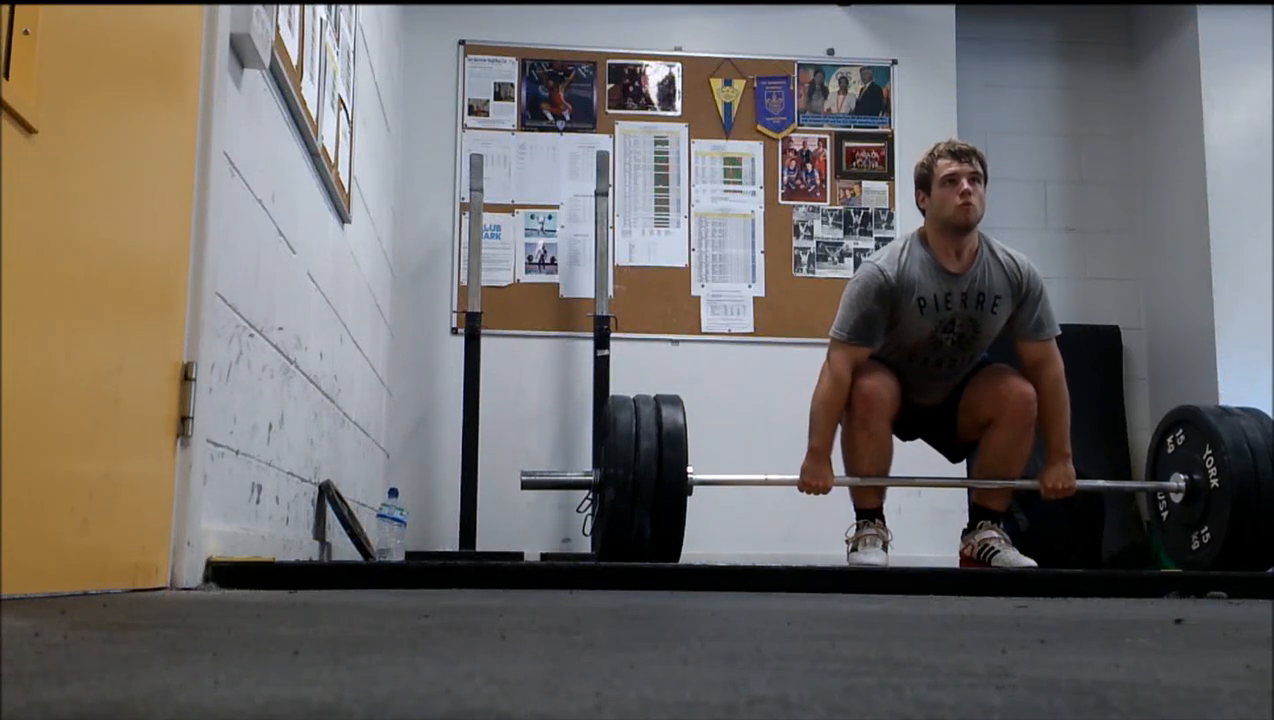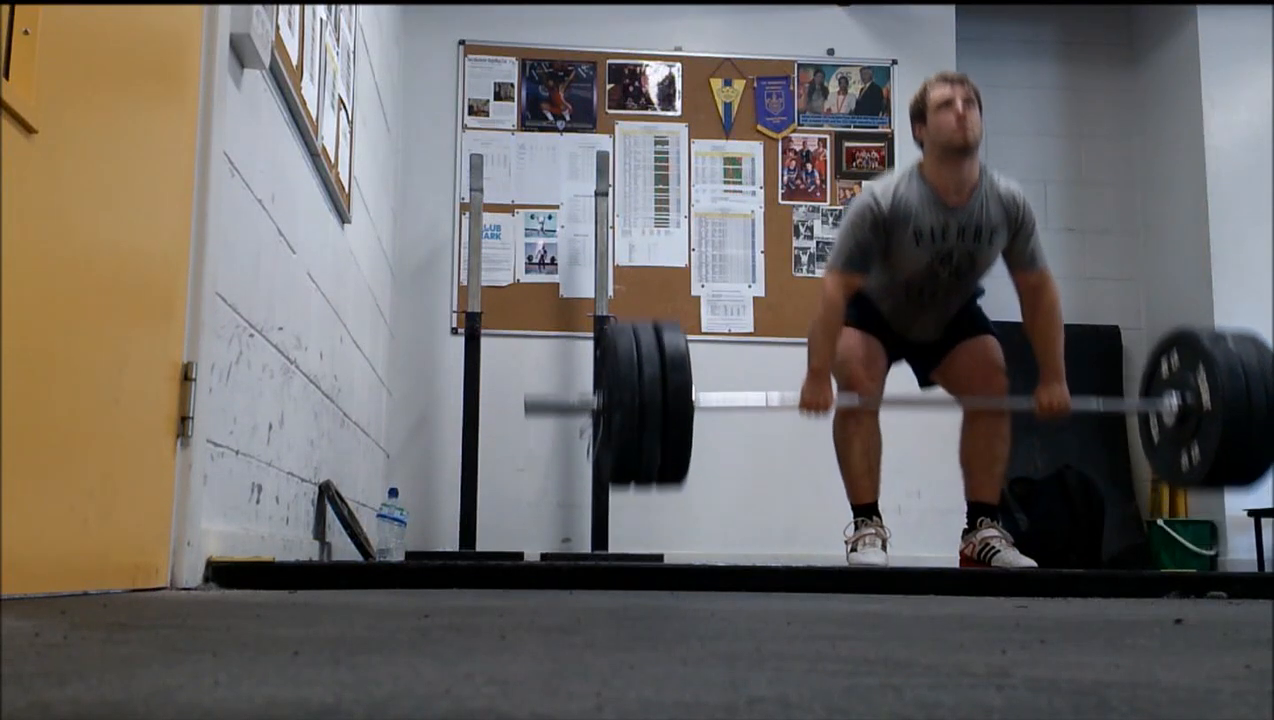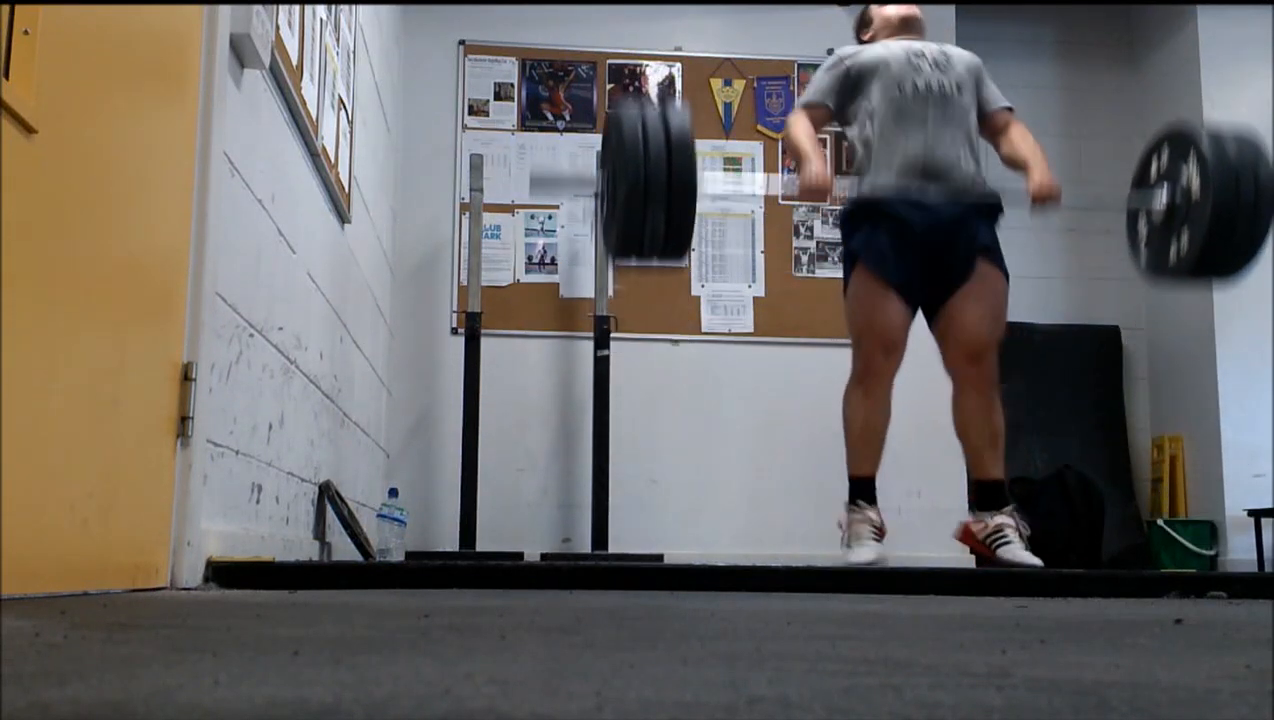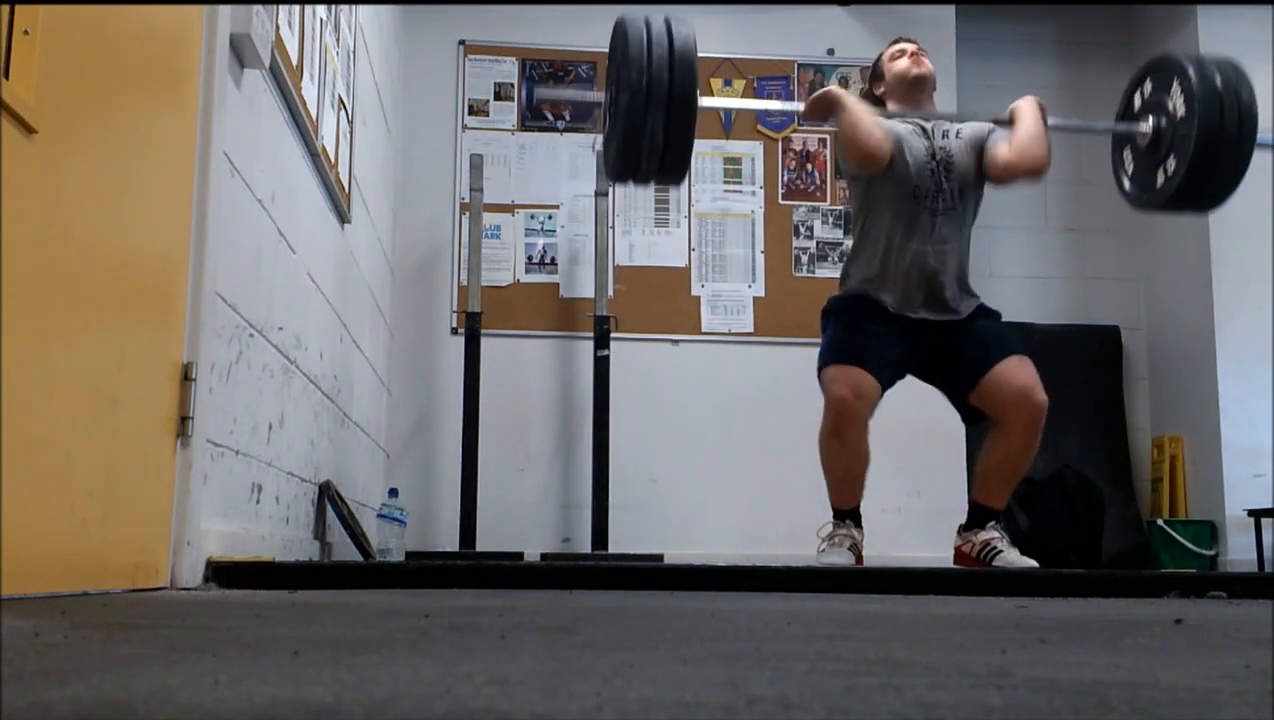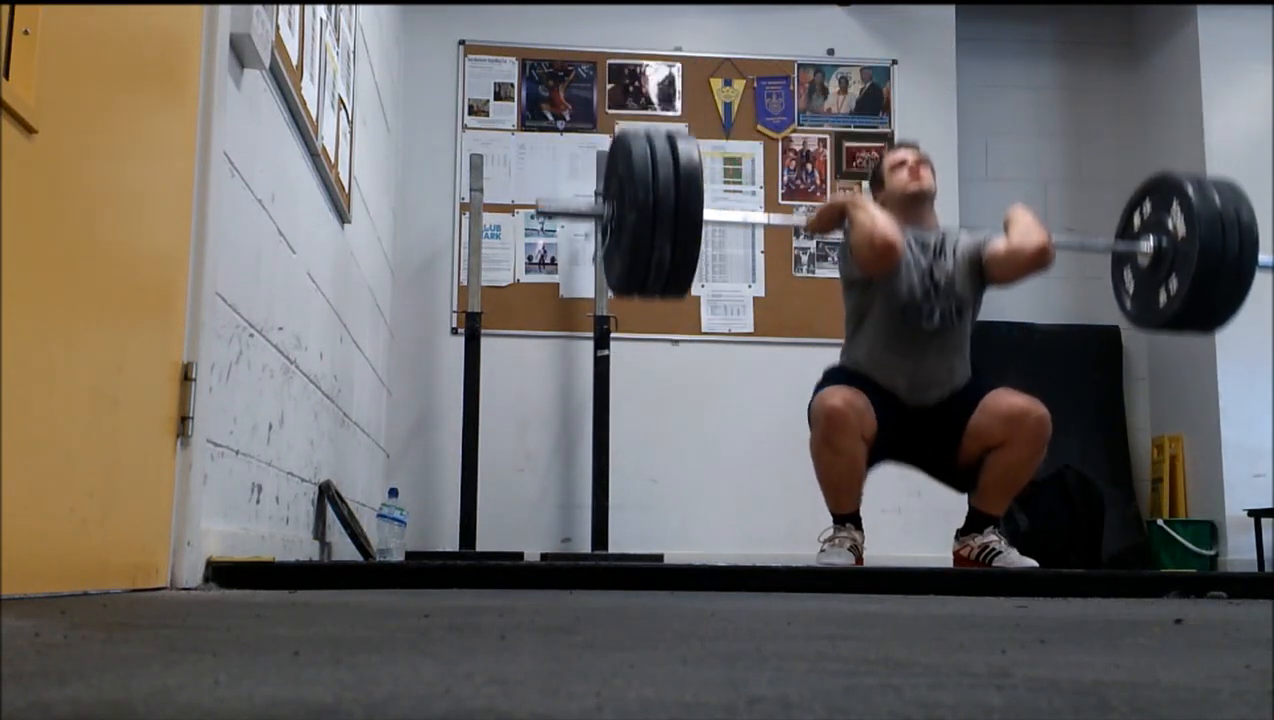
dt=0.4s
person 1, frame 1
left shoulder: (1015, 273)
right shoulder: (886, 272)
left elbow: (1045, 365)
right elbow: (839, 366)
left wrist: (1059, 458)
right wrist: (817, 457)
left hip: (957, 395)
right hip: (889, 390)
left knee: (1019, 396)
right knee: (868, 391)
left ankle: (983, 533)
right ankle: (868, 530)
person 1, frame 2
left shoulder: (1008, 204)
right shoulder: (884, 201)
left elbow: (1038, 292)
right elbow: (836, 289)
left wrist: (1053, 379)
right wrist: (818, 377)
left hip: (949, 315)
right hip: (873, 311)
left knee: (991, 388)
right knee: (858, 384)
left ankle: (983, 532)
right ankle: (867, 529)
person 1, frame 3
left shoulder: (964, 62)
right shoulder: (854, 59)
left elbow: (1005, 128)
right elbow: (803, 119)
left wrist: (1037, 171)
right wrist: (813, 163)
left hip: (966, 216)
right hip: (887, 214)
left knee: (977, 364)
right knee: (875, 360)
left ankle: (991, 514)
right ankle: (862, 514)
person 1, frame 4
left shoulder: (972, 136)
right shoulder: (877, 133)
left elbow: (1030, 162)
right elbow: (869, 147)
left wrist: (1028, 110)
right wrist: (839, 99)
left hip: (955, 311)
right hip: (876, 303)
left knee: (1027, 401)
right knee: (846, 399)
left ankle: (979, 532)
right ankle: (845, 531)
person 1, frame 5
left shoulder: (968, 251)
right shoulder: (866, 245)
left elbow: (1036, 250)
right elbow: (884, 243)
left wrist: (1017, 215)
right wrist: (850, 206)
left hip: (945, 401)
right hip: (870, 390)
left knee: (1030, 420)
right knee: (835, 410)
left ankle: (976, 536)
right ankle: (845, 533)
